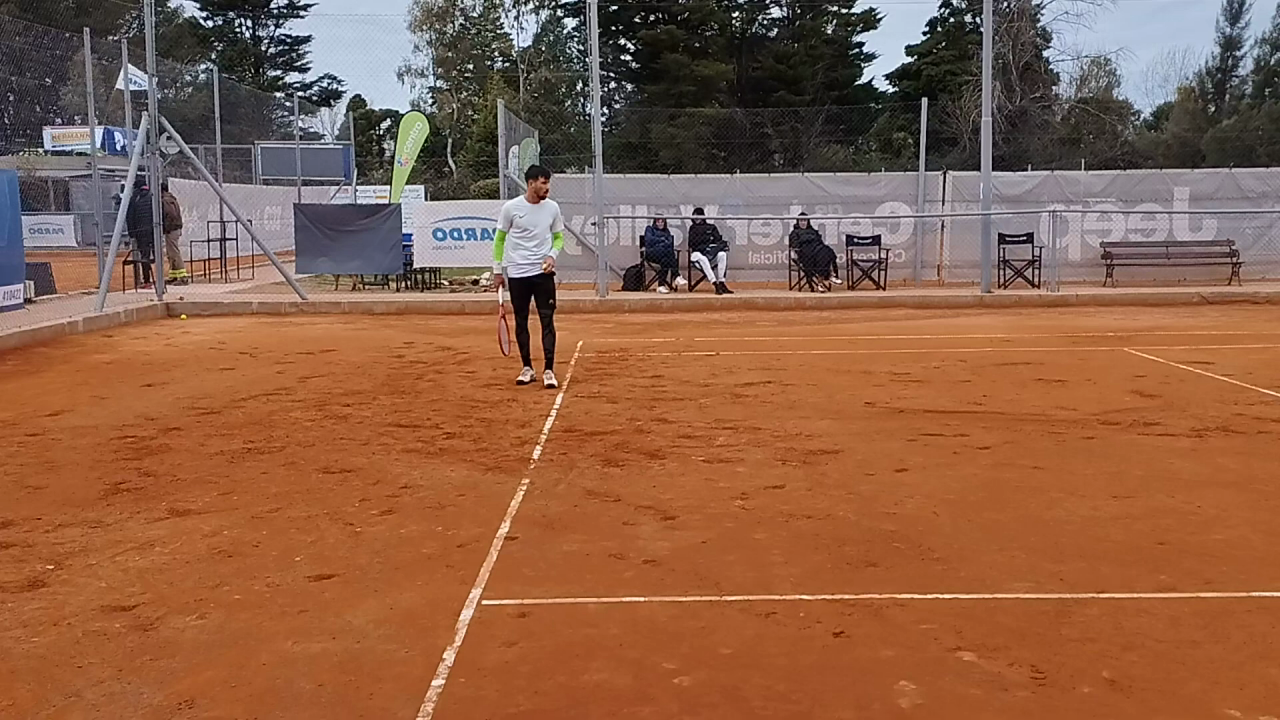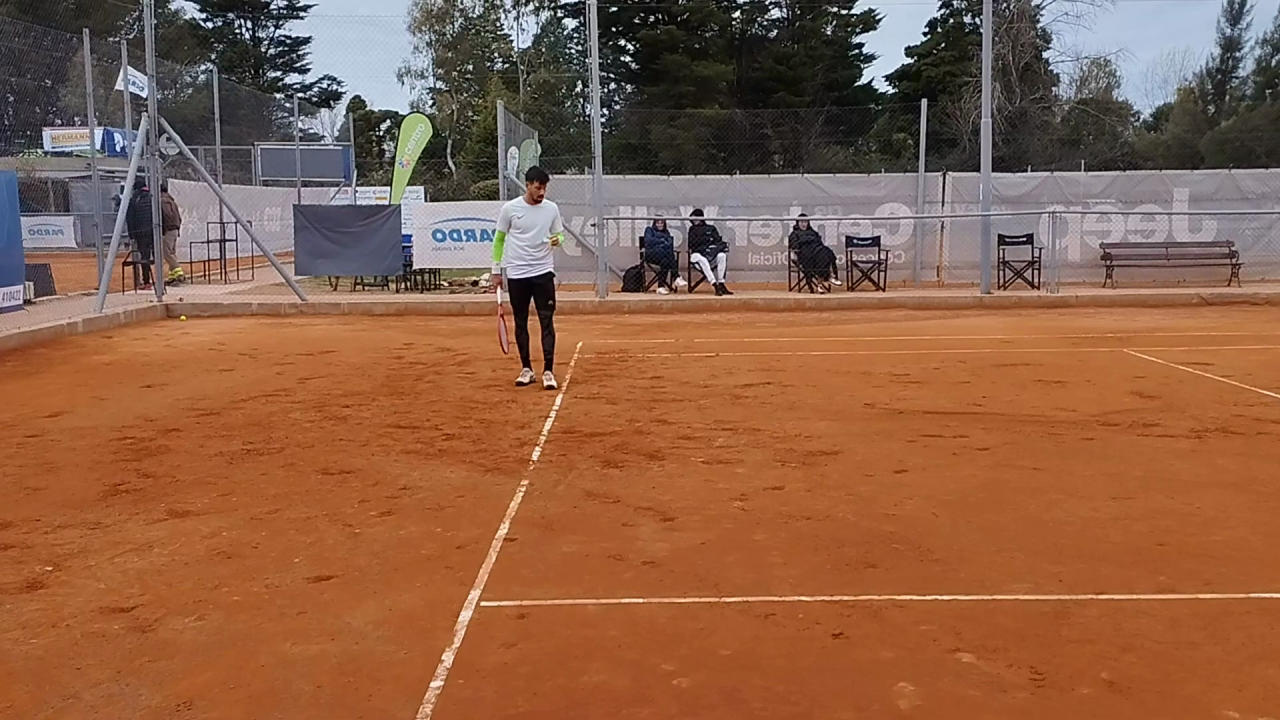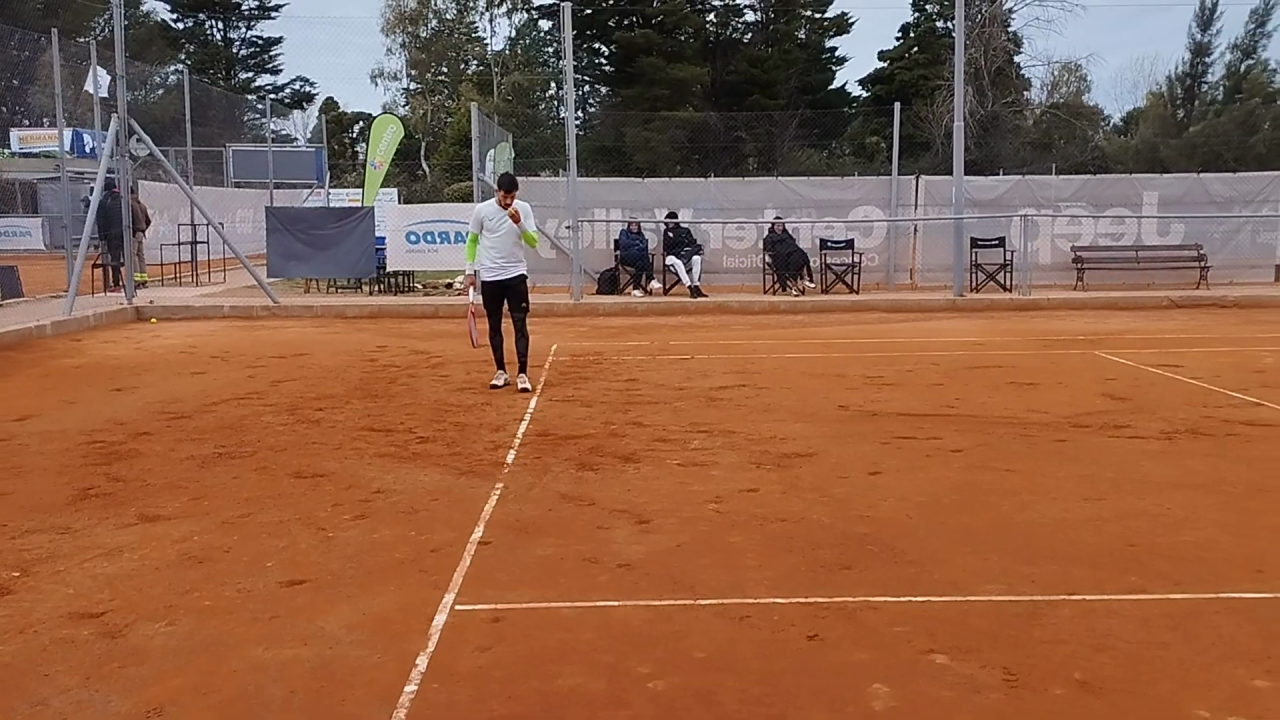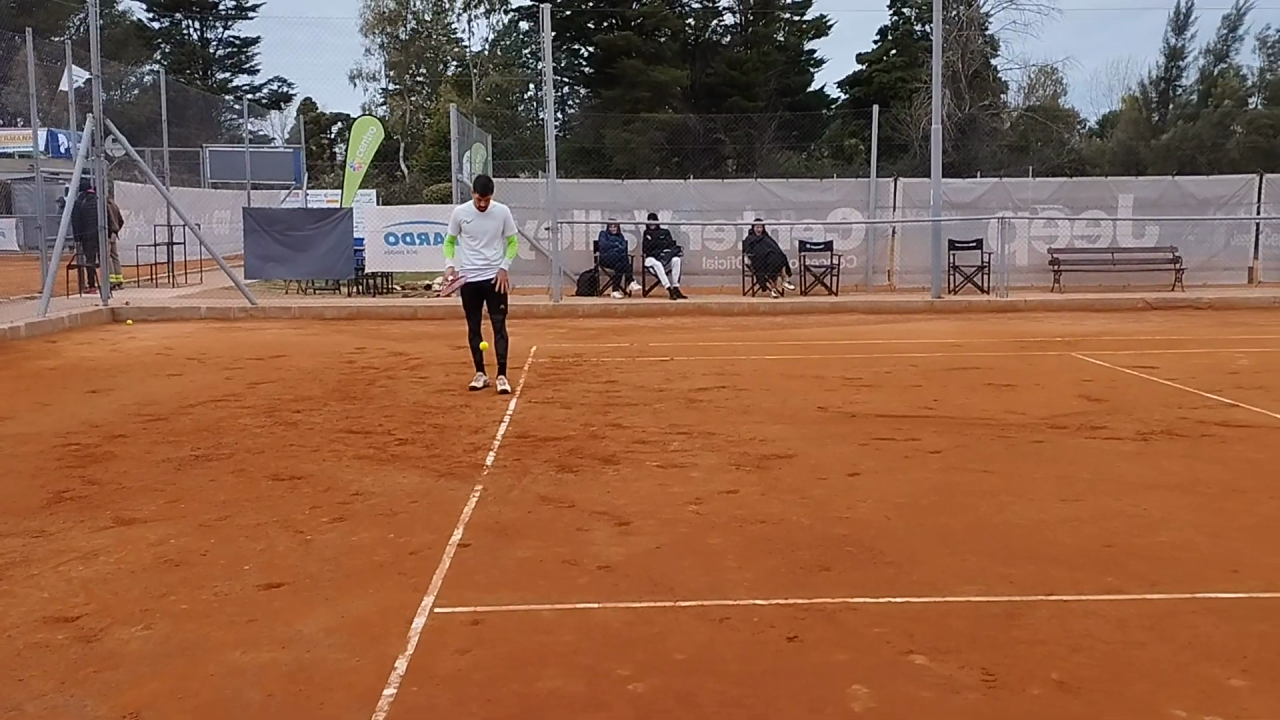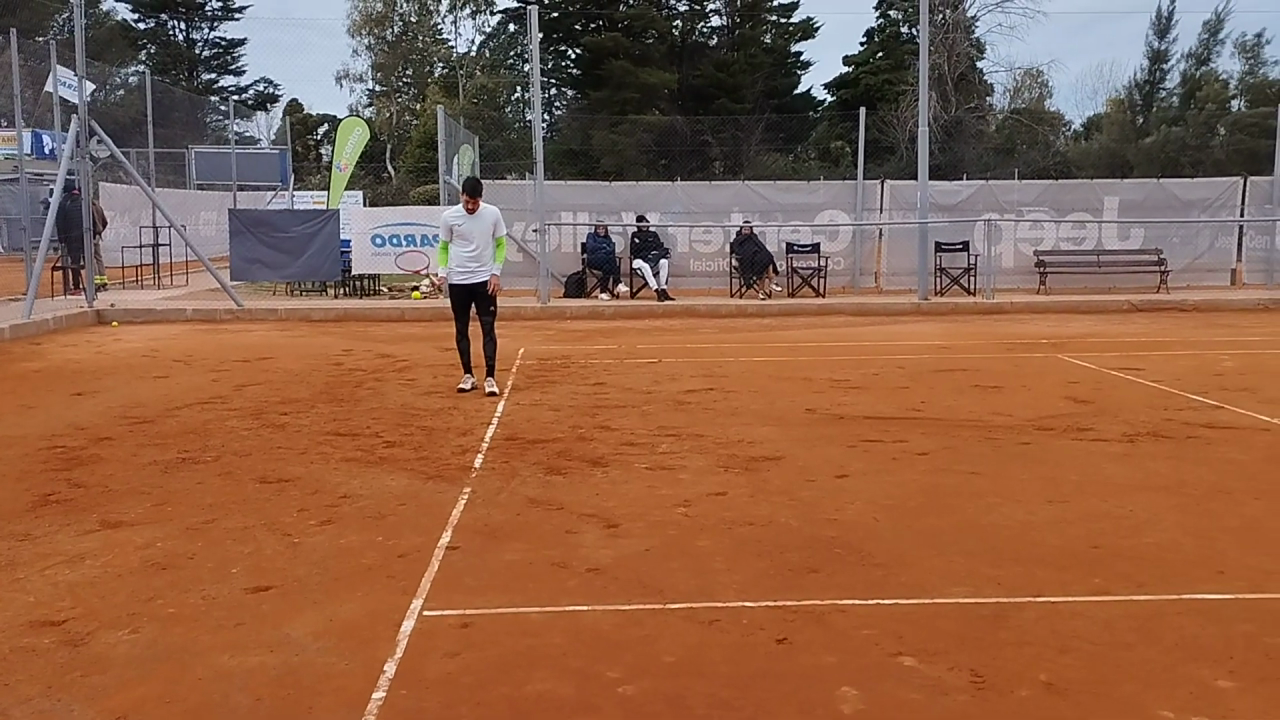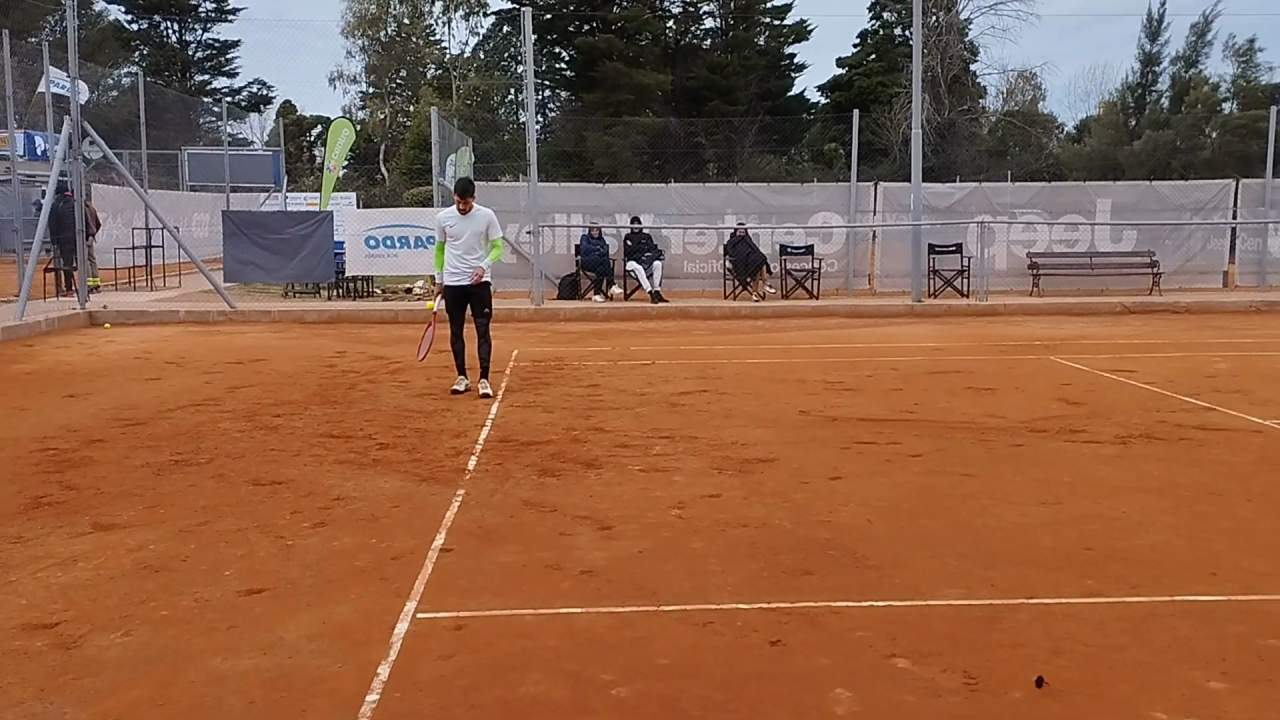
dt=0.4s
person 1, frame 1
left shoulder: (552, 208)
right shoulder: (511, 207)
left elbow: (559, 237)
right elbow: (500, 239)
left wrist: (552, 255)
right wrist: (497, 270)
left hip: (543, 273)
right hip: (517, 273)
left knee: (547, 320)
right knee: (521, 321)
left ankle: (549, 370)
right ankle: (527, 368)
person 1, frame 2
left shoulder: (551, 208)
right shoulder: (510, 208)
left elbow: (559, 235)
right elbow: (499, 239)
left wrist: (557, 240)
right wrist: (496, 270)
left hip: (543, 273)
right hip: (516, 274)
left knee: (546, 321)
right knee: (520, 322)
left ankle: (548, 371)
right ankle: (526, 369)
person 1, frame 3
left shoulder: (524, 209)
right shoulder: (482, 210)
left elbow: (533, 242)
right elbow: (472, 241)
left wrist: (519, 223)
right wrist: (469, 271)
left hip: (516, 275)
right hip: (489, 276)
left knee: (520, 324)
right knee: (494, 325)
left ankle: (522, 373)
right ankle: (501, 372)
person 1, frame 4
left shoulder: (502, 212)
right shoulder: (459, 212)
left elbow: (513, 242)
right elbow: (450, 241)
left wrist: (504, 268)
right wrist: (450, 265)
left hip: (494, 277)
right hip: (468, 279)
left knee: (499, 325)
right knee: (473, 327)
left ankle: (501, 375)
right ankle: (480, 373)
person 1, frame 5
left shoulder: (493, 213)
right shoulder: (449, 216)
left elbow: (501, 245)
right elbow: (443, 248)
left wrist: (496, 273)
right wrist: (442, 272)
left hip: (485, 280)
right hip: (458, 281)
left knee: (488, 328)
right knee: (461, 329)
left ankle: (490, 377)
right ankle: (468, 375)
person 1, frame 6
left shoulder: (487, 216)
right shoulder: (443, 218)
left elbow: (497, 247)
right elbow: (439, 249)
left wrist: (483, 267)
right wrist: (439, 279)
left hip: (479, 282)
right hip: (453, 283)
left knee: (483, 330)
right knee: (456, 331)
left ankle: (484, 379)
right ankle: (462, 377)
